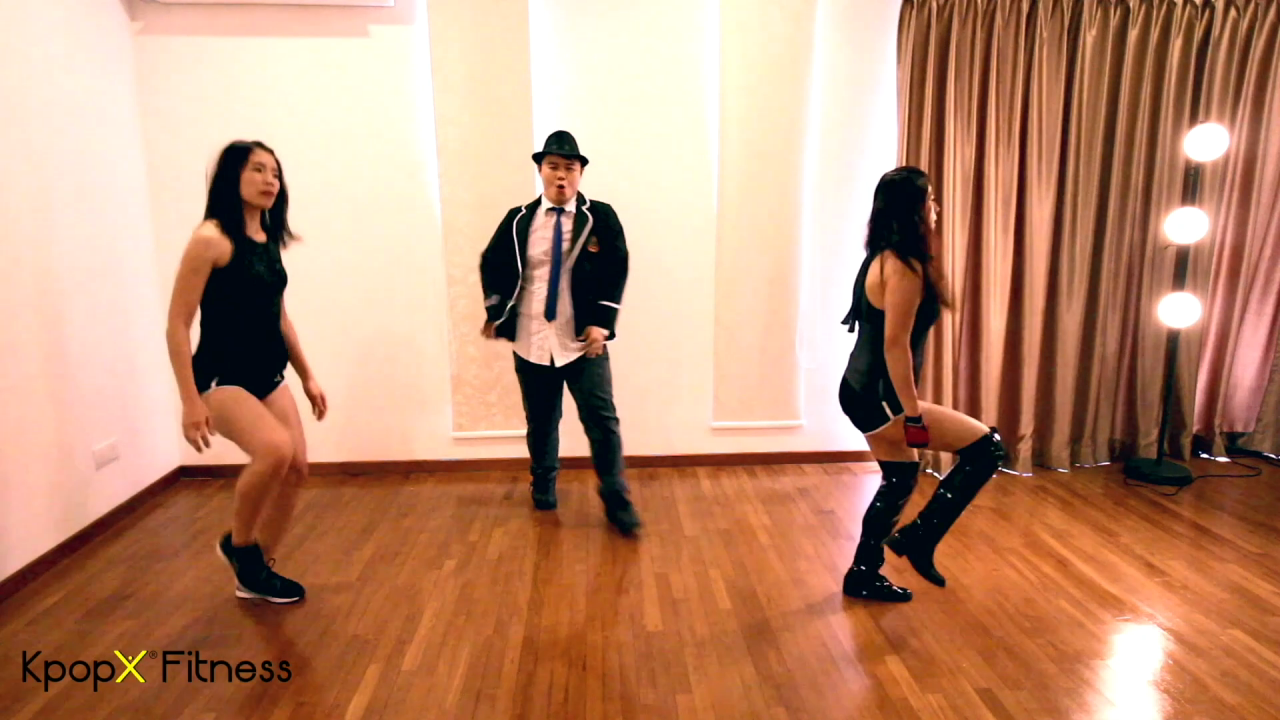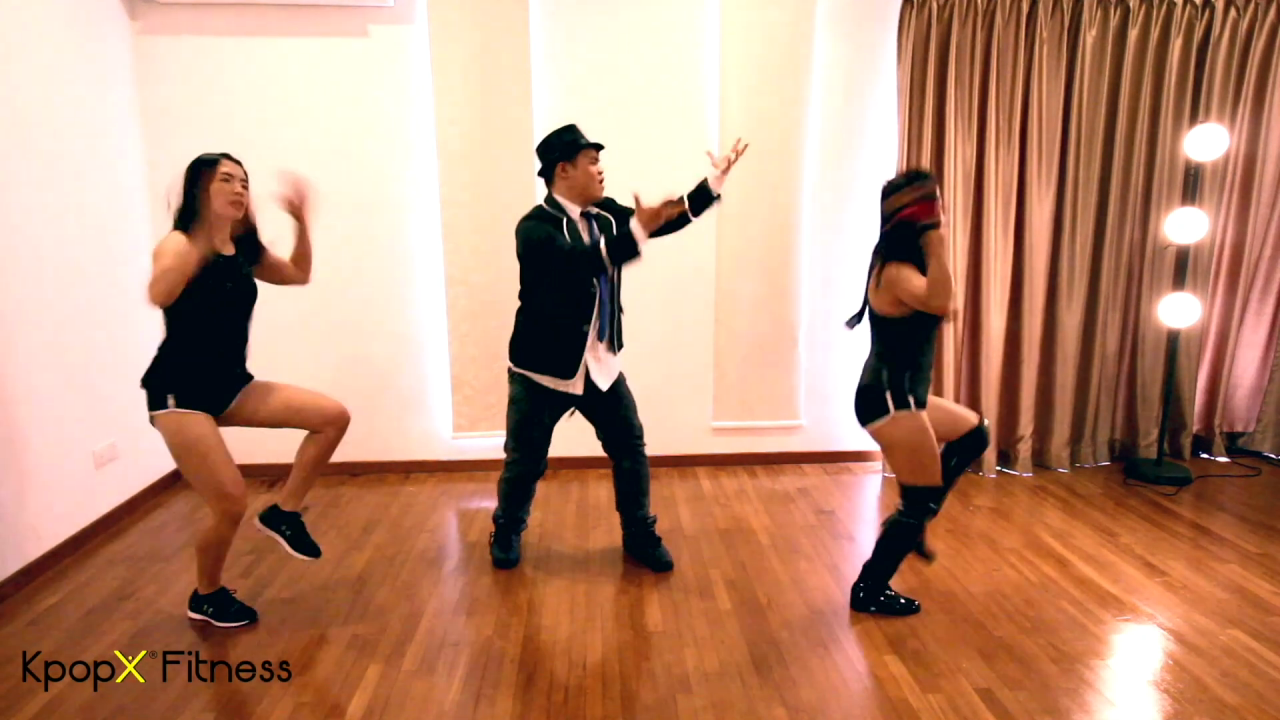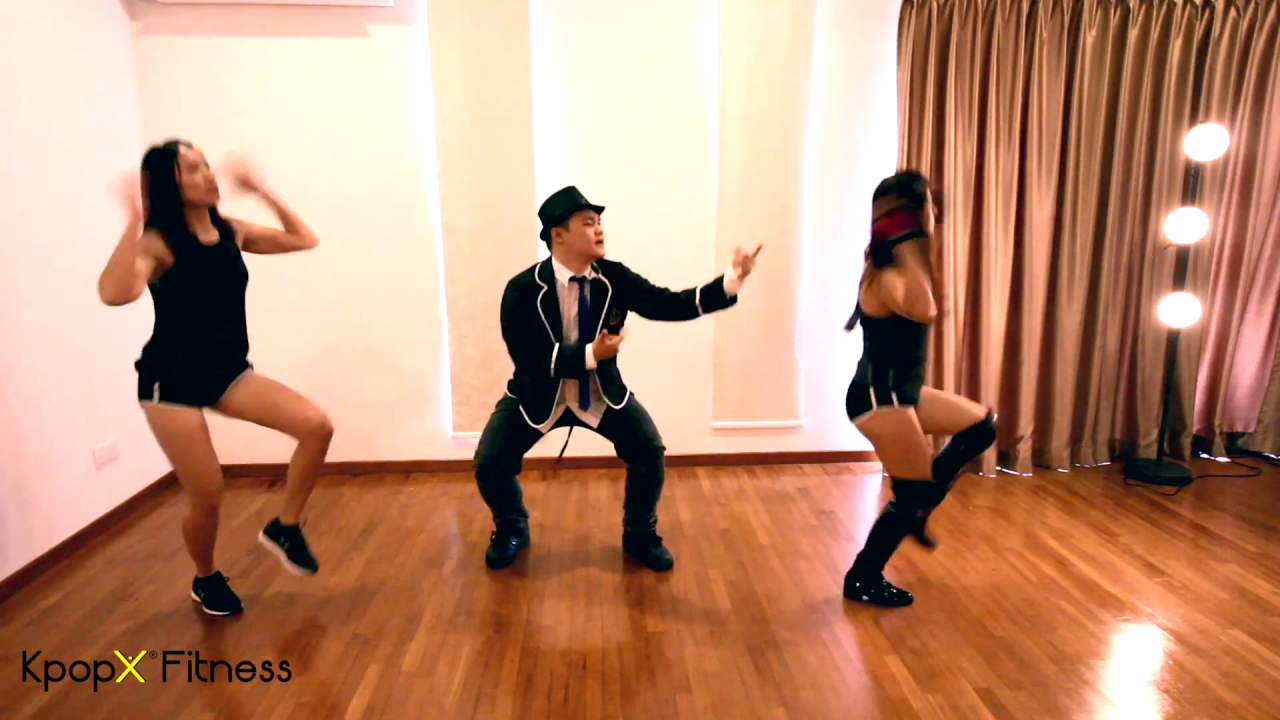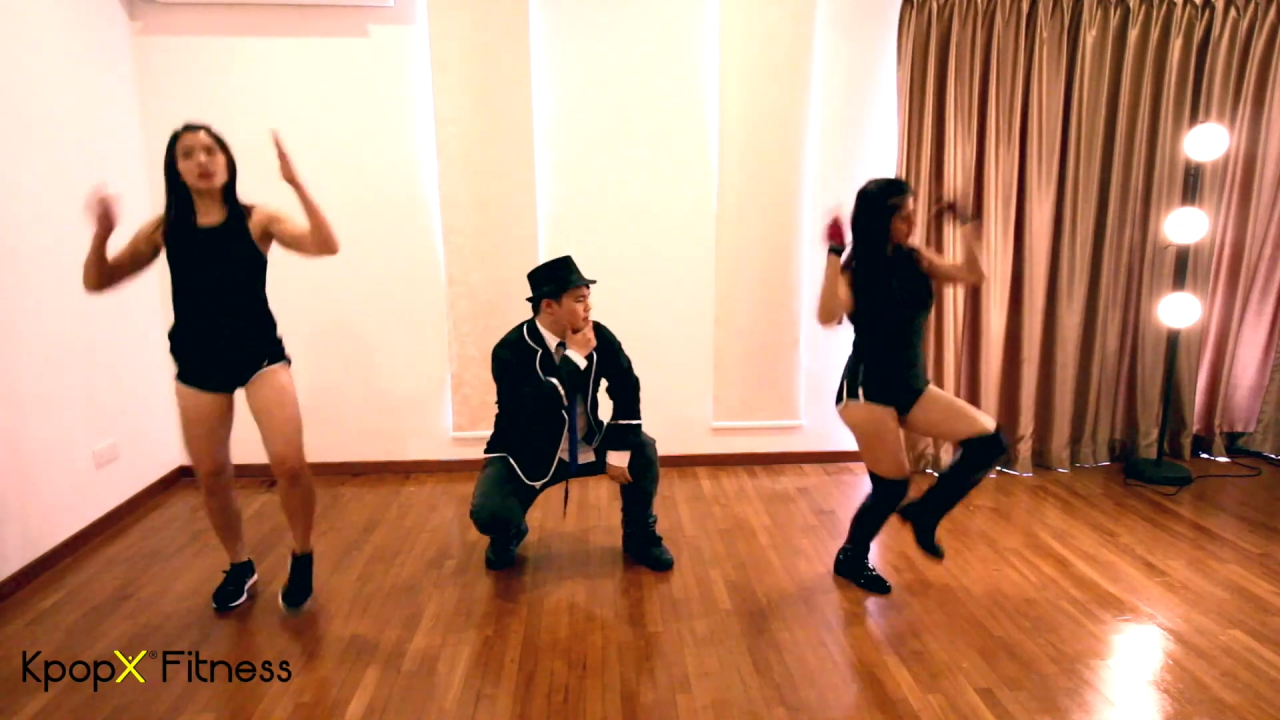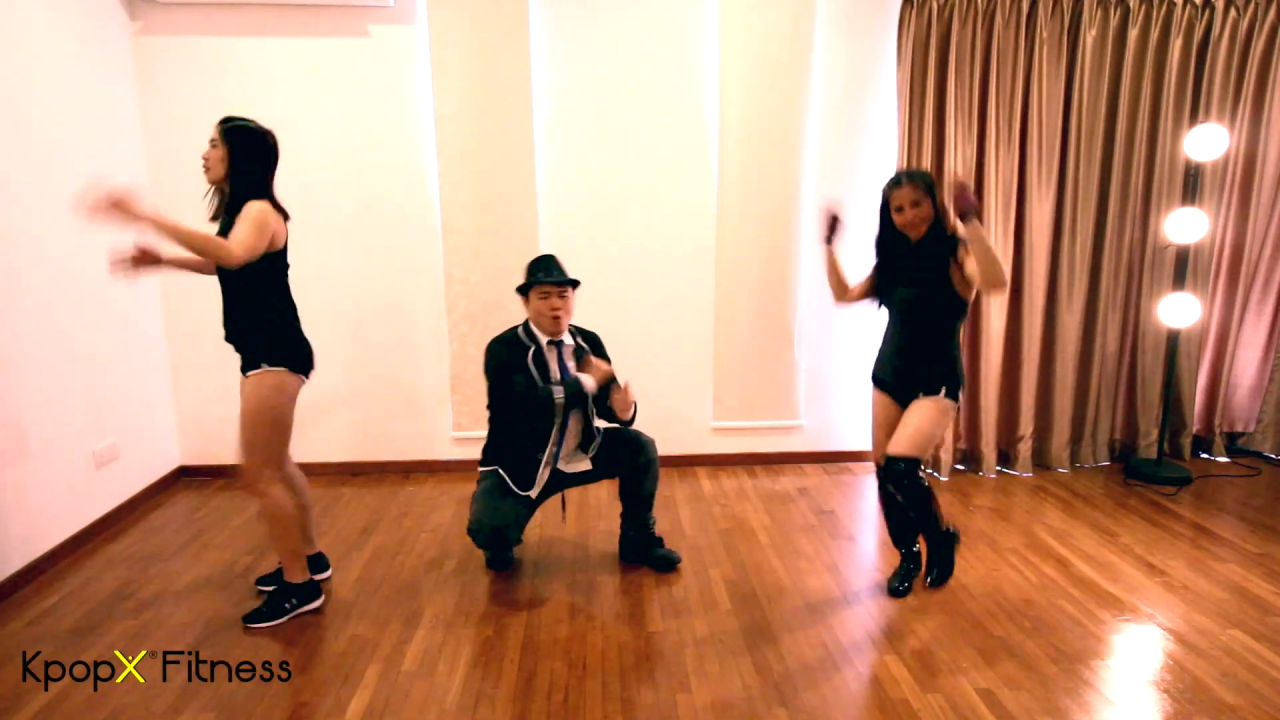
dt=1s
person 1, frame 1
left shoulder: (269, 239)
right shoulder: (211, 239)
right elbow: (178, 323)
left wrist: (308, 377)
right wrist: (189, 400)
left hip: (268, 376)
right hip: (222, 379)
left knee: (294, 473)
right knee: (278, 453)
left ankle: (256, 571)
right ankle: (239, 540)
person 1, frame 2
left shoulder: (246, 251)
right shoulder: (181, 244)
left elbow: (298, 275)
right elbow: (160, 295)
left wrist: (300, 222)
right wrist: (208, 236)
left hip: (231, 384)
right hip: (180, 392)
left knee: (334, 416)
right knee: (231, 503)
left ankle: (284, 512)
right ankle: (206, 595)
person 1, frame 3
left shoulder: (233, 231)
right shoulder: (157, 244)
left elbow: (304, 241)
right elbow: (115, 294)
left wrist: (263, 192)
right wrist: (134, 220)
left hip: (230, 373)
right hip: (171, 385)
left knee: (317, 425)
right knee: (208, 497)
left ankle: (285, 528)
right ankle: (206, 580)
person 1, frame 4
left shoulder: (257, 220)
right shoulder: (164, 230)
left elbow: (325, 246)
right elbow: (98, 281)
left wrist: (297, 186)
right wrist: (102, 234)
left hip: (260, 356)
right hip: (197, 365)
left knee: (289, 463)
right knee: (212, 476)
left ankle: (302, 555)
right ankle: (239, 566)
person 1, frame 5
left shoulder: (258, 210)
right shoulder: (239, 212)
left elbow: (232, 256)
right elbow: (221, 263)
left wrist: (149, 218)
right wrist: (160, 259)
left hip: (276, 355)
right hip: (264, 354)
left knee: (260, 474)
right knee: (274, 466)
left ankle: (299, 587)
right ankle: (308, 559)
person 2, frame 1
left shoulder: (885, 258)
right shoulder: (903, 269)
right elbow: (896, 344)
right wrist: (914, 413)
left hip: (863, 387)
right hip: (879, 393)
left knee: (899, 480)
right knee: (986, 447)
left ankle: (864, 574)
right ankle: (919, 541)
person 2, frame 2
left shoulder: (906, 263)
right shoulder: (899, 272)
right elbow: (940, 302)
right wrist: (935, 232)
left hip: (903, 394)
right hip: (890, 398)
left knee: (973, 434)
right knee: (922, 499)
left ankle: (911, 525)
right ankle: (869, 590)
person 2, frame 3
left shoulder: (901, 262)
right shoulder: (888, 273)
right elbow: (924, 313)
right wrist: (908, 245)
left hip: (902, 390)
right hip: (881, 395)
left knee: (981, 428)
right knee: (914, 493)
left ankle: (915, 509)
right ankle: (862, 579)
person 2, frame 4
left shoulder: (916, 259)
right shoulder: (854, 267)
left elbow: (973, 275)
right elbow: (829, 318)
left wrist: (968, 225)
right wrist: (834, 255)
left hip: (914, 386)
right hip: (868, 390)
left knee: (989, 442)
right knee: (891, 486)
left ankle: (925, 514)
right ankle: (851, 557)
person 2, frame 5
left shoulder: (957, 254)
right shoulder: (892, 257)
left elbow: (996, 281)
right elbow: (846, 294)
left wrist: (971, 220)
right wrist: (830, 243)
left hip: (936, 386)
right hip: (888, 379)
left knee: (901, 468)
right knee: (887, 478)
left ankle: (940, 535)
right ankle: (908, 557)
person 3, frame 1
left shoulder: (602, 217)
right shoulder: (519, 220)
left elbow: (615, 271)
right elbow: (493, 265)
left wrist: (600, 323)
right wrist: (495, 312)
left hip: (581, 342)
right hip: (532, 343)
left knee: (601, 419)
right knee: (540, 422)
left ankle: (616, 500)
right ankle: (544, 481)
person 3, frame 2
left shoulder: (604, 213)
right shoulder: (536, 226)
left elbow: (674, 215)
right elbow: (575, 263)
left wrist: (713, 181)
right wrist: (636, 232)
left hip: (601, 363)
right hip: (544, 367)
left knee: (629, 447)
right knee: (524, 461)
left ankle: (638, 535)
right ankle: (507, 531)
person 3, frame 3
left shoulder: (614, 278)
right shoulder: (523, 290)
left elbow: (670, 304)
right elbow: (527, 356)
left wrist: (730, 280)
right wrist: (590, 355)
left hip: (602, 393)
right hip: (537, 396)
left knee: (649, 451)
right knee: (490, 464)
left ankle: (640, 535)
right ankle: (512, 531)
person 3, frame 4
left shoulder: (597, 335)
right shoulder: (511, 350)
left elbow: (627, 388)
right elbow: (533, 410)
left wrist: (618, 452)
right wrist: (574, 358)
left hip: (585, 445)
right hip: (525, 454)
left knee: (642, 449)
right knee: (489, 515)
left ankle: (639, 536)
right ankle: (509, 534)
person 3, frame 5
left shoulder: (588, 342)
right shoulder: (503, 348)
left elbow: (607, 391)
right elbow: (529, 406)
left wrist: (622, 407)
right wrist: (585, 382)
left hip: (579, 455)
right hip: (515, 465)
left knee: (639, 447)
right knee: (489, 533)
left ankle: (638, 540)
right ankle: (501, 543)
